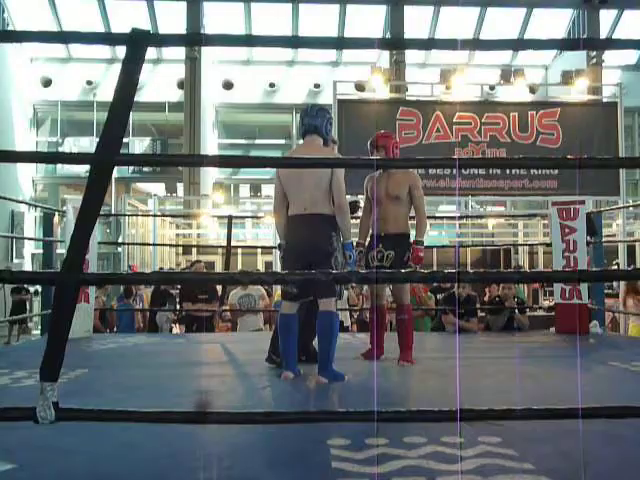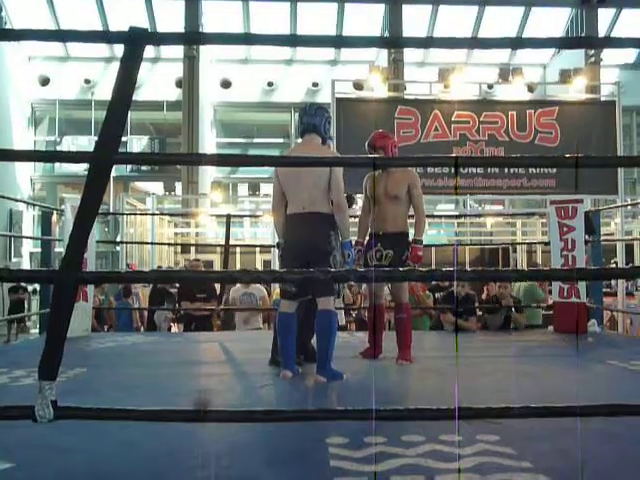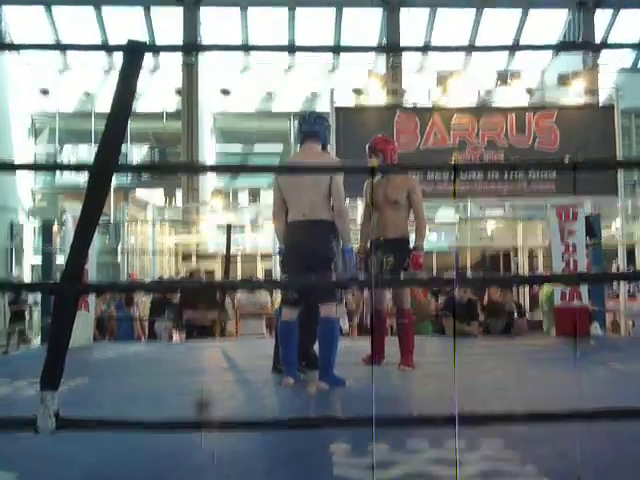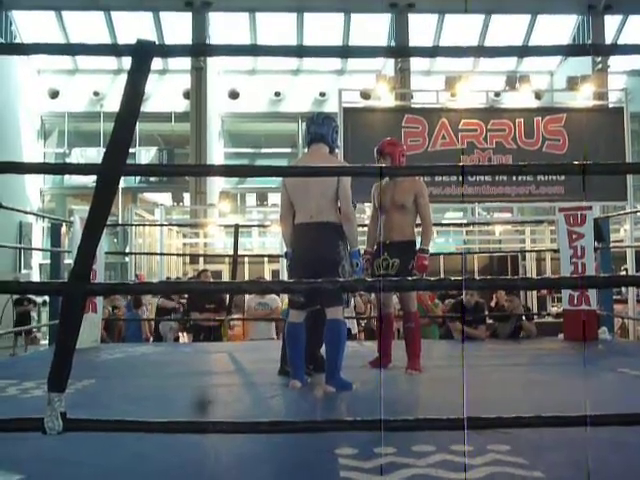
dt=0.3s
person 1, frame 1
right shoulder: (331, 157)
left elbow: (278, 209)
right elbow: (340, 205)
left wrist: (284, 241)
right wrist: (347, 240)
left hip: (294, 232)
right hip: (323, 230)
left knee: (289, 300)
right knee: (327, 300)
left ankle: (288, 366)
right ankle: (325, 369)
person 1, frame 2
right shoulder: (330, 156)
left elbow: (277, 208)
right elbow: (339, 203)
left wrist: (282, 240)
right wrist: (346, 240)
left hip: (293, 231)
right hip: (321, 229)
left knee: (288, 300)
right knee: (326, 299)
left ankle: (287, 364)
right ankle: (323, 368)
person 1, frame 3
left shoulder: (284, 167)
right shoulder: (330, 163)
left elbow: (278, 215)
right elbow: (339, 210)
left wrist: (283, 246)
right wrist: (347, 246)
left hip: (294, 238)
right hip: (322, 235)
left knee: (290, 307)
right knee: (328, 305)
left ankle: (289, 372)
right ankle: (326, 374)
person 1, frame 4
right shoulder: (338, 165)
left elbow: (285, 217)
right elbow: (347, 213)
left wrist: (290, 249)
right wrist: (354, 249)
left hip: (301, 240)
right hip: (329, 238)
left knee: (297, 310)
right knee: (335, 309)
left ankle: (296, 374)
right ankle: (333, 378)
person 2, frame 1
left shoulder: (410, 177)
right shoulder: (370, 180)
left elbow: (421, 214)
left wrist: (418, 244)
right wrist: (360, 244)
left hip: (399, 240)
right hip: (376, 240)
left knee: (401, 296)
right knee: (376, 295)
left ankle: (406, 351)
right ankle: (376, 347)
person 2, frame 2
left shoulder: (409, 176)
right shoulder: (369, 179)
left elbow: (420, 212)
left wrist: (417, 243)
right wrist: (359, 243)
left hip: (398, 239)
right hip: (374, 239)
left knee: (400, 294)
right knee: (374, 294)
left ankle: (404, 349)
right ankle: (374, 345)
person 2, frame 3
left shoulder: (408, 182)
right shoulder: (370, 185)
left elbow: (420, 218)
left wrist: (418, 249)
right wrist: (362, 249)
left hip: (399, 245)
right hip: (376, 245)
left knee: (401, 300)
right knee: (376, 300)
left ankle: (407, 355)
right ankle: (377, 352)
person 2, frame 4
left shoulder: (416, 185)
right shoulder: (377, 188)
left elbow: (426, 222)
left wrist: (423, 253)
right wrist: (368, 252)
left hip: (405, 248)
right hip: (382, 248)
left knee: (408, 303)
right knee: (383, 304)
left ankle: (414, 359)
right ankle: (383, 355)
